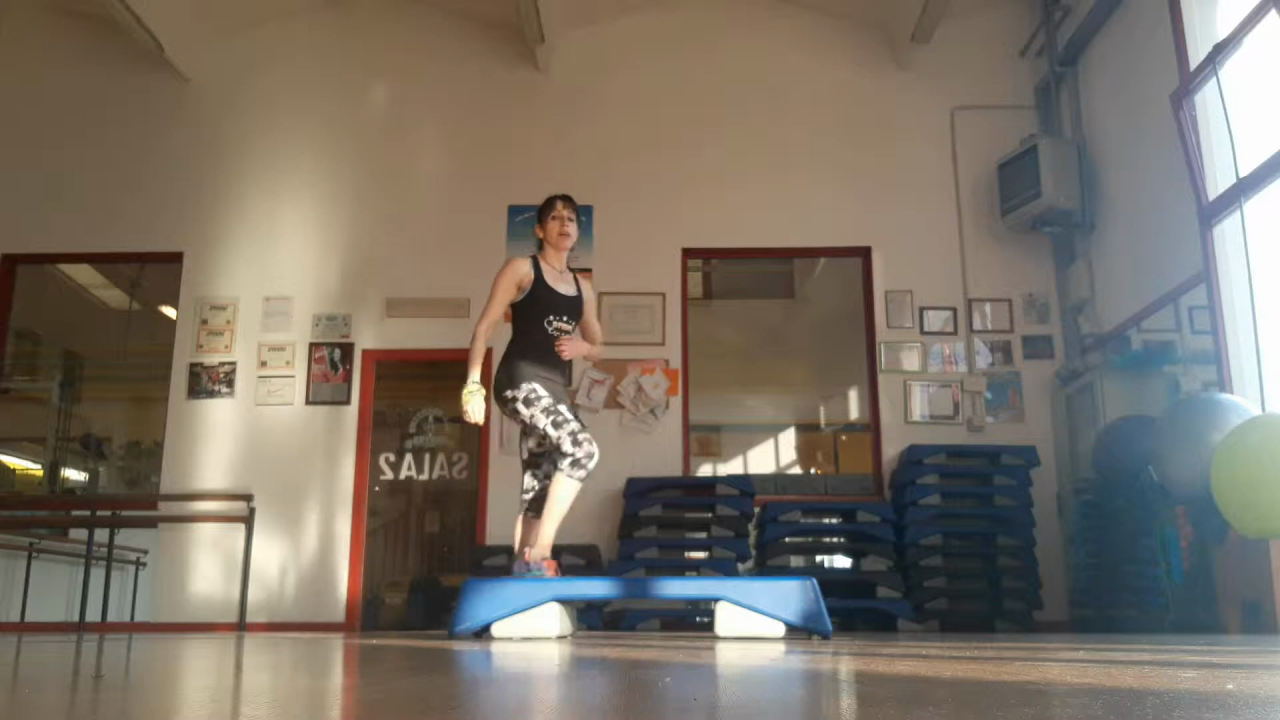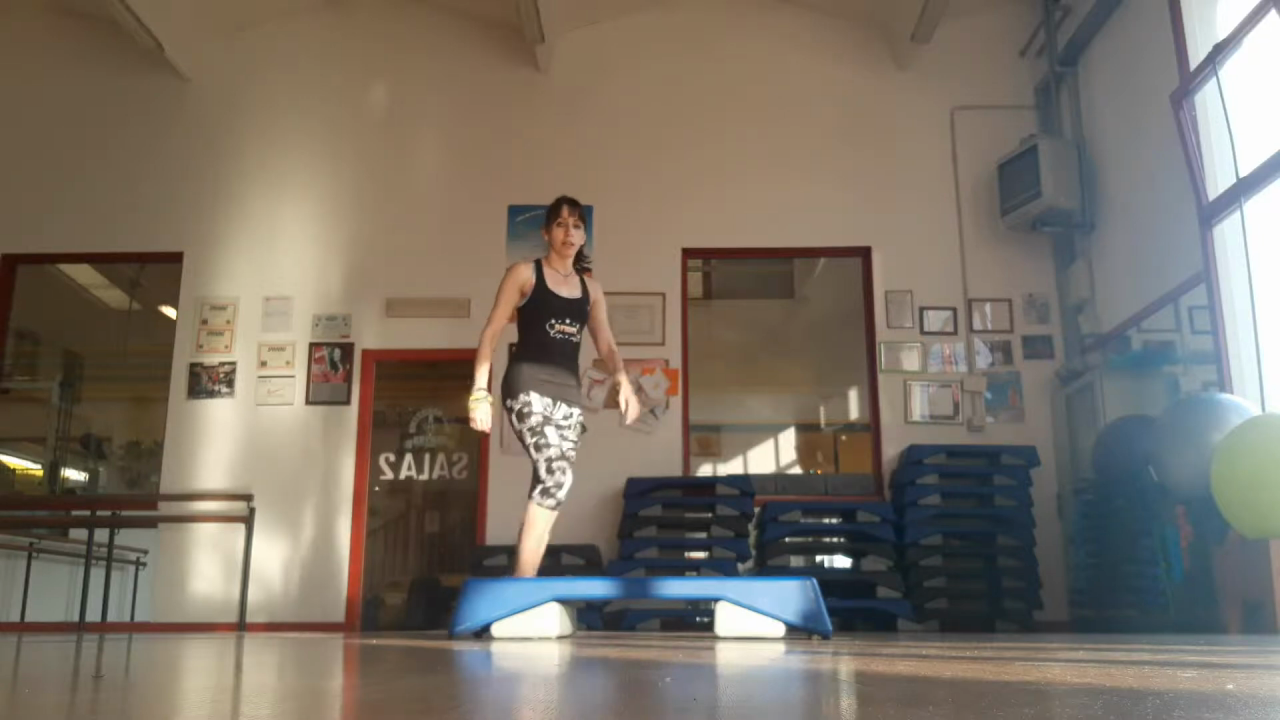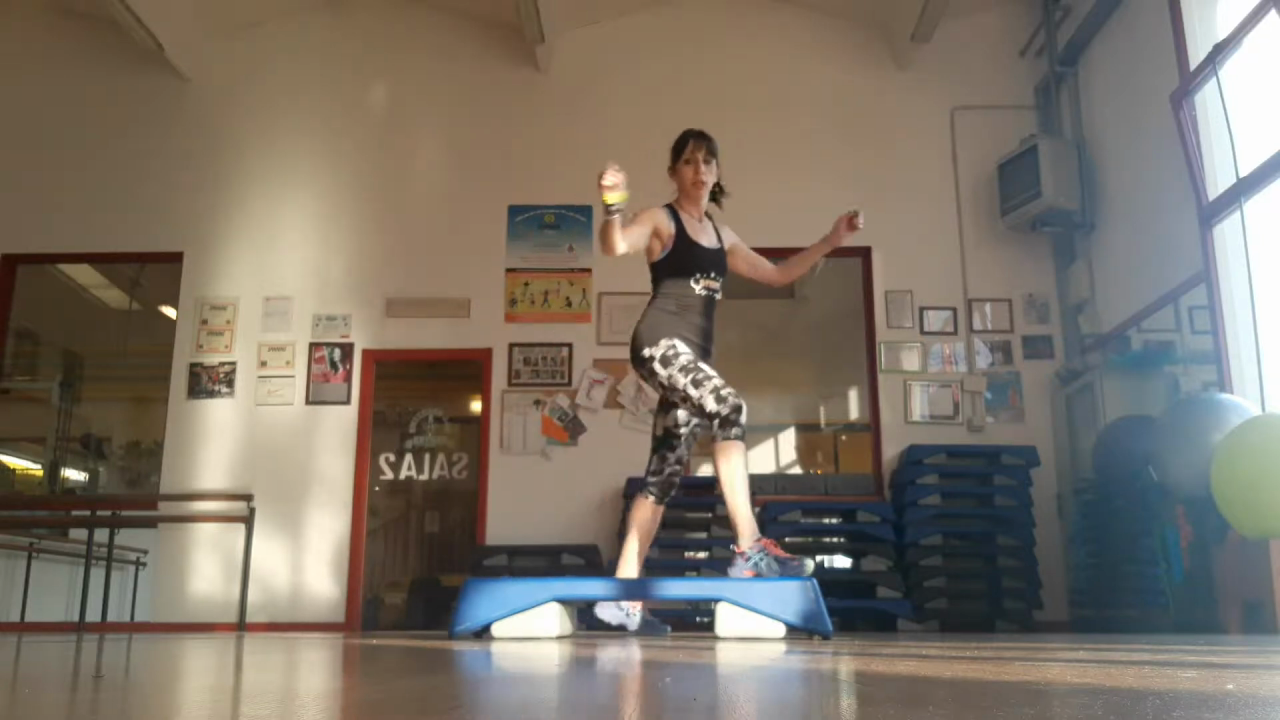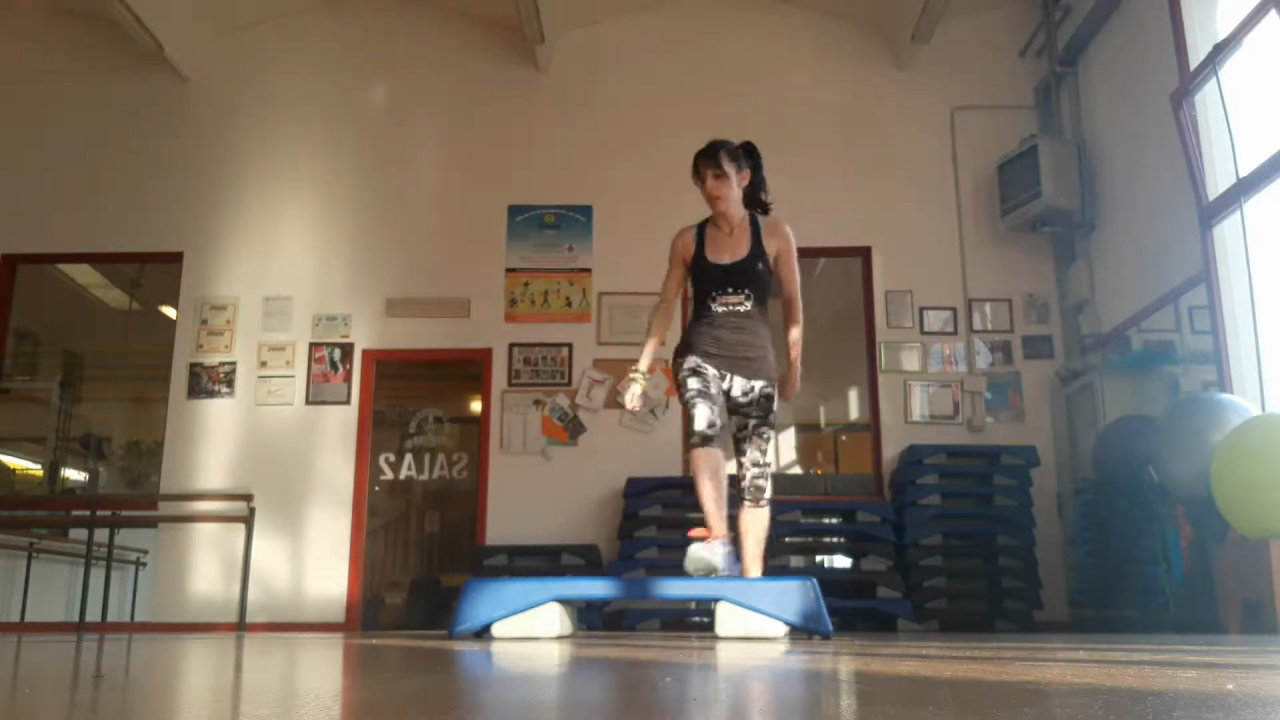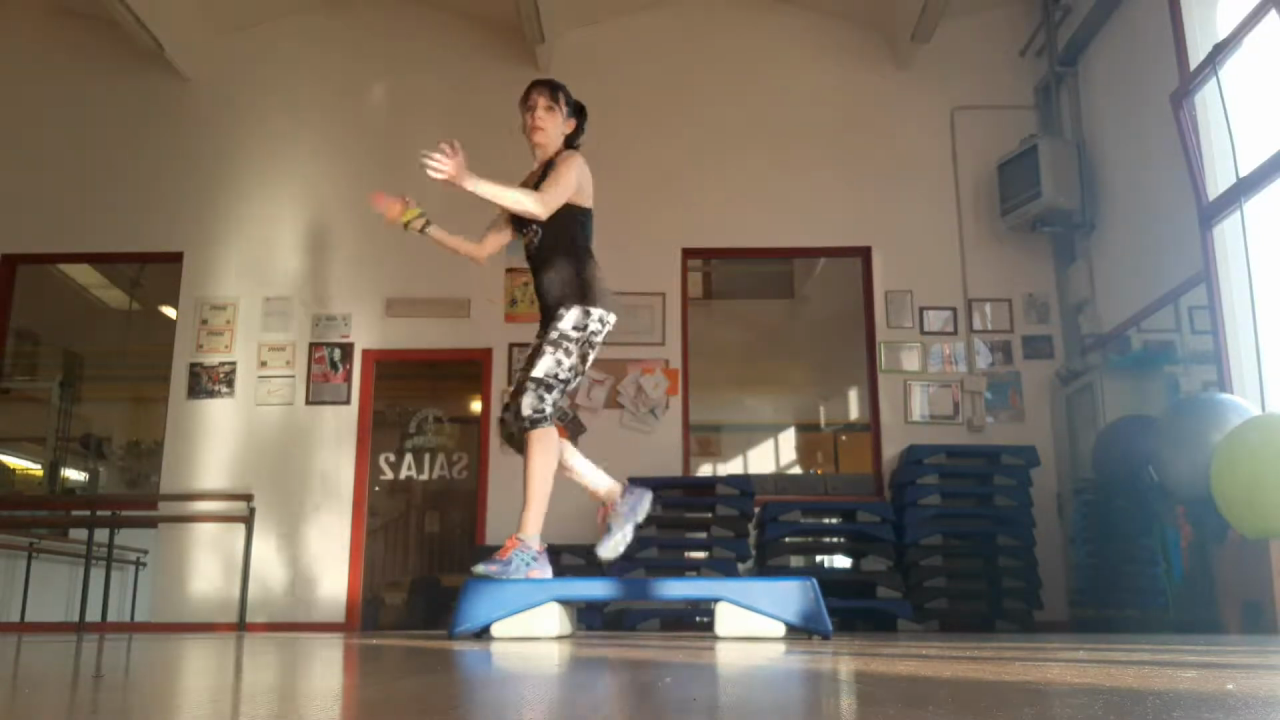
dt=1s
person 1, frame 1
left shoulder: (583, 287)
right shoulder: (521, 268)
left elbow: (597, 348)
right elbow: (484, 327)
left wrist: (581, 347)
right wrist: (473, 385)
left hip: (557, 390)
right hip: (520, 380)
left knee: (539, 492)
right knee: (583, 450)
right ankle: (536, 555)
person 1, frame 2
left shoulder: (590, 287)
right shoulder: (524, 274)
left elbow: (606, 347)
right elbow: (490, 334)
left wrist: (624, 383)
right wrist: (480, 392)
left hip: (568, 394)
right hip: (527, 386)
left knee: (549, 491)
right knee: (555, 475)
right ankle: (522, 580)
person 1, frame 3
left shoulder: (722, 236)
right shoulder: (659, 219)
left elbow: (777, 274)
right elbow: (615, 245)
left wrist: (830, 241)
right wrist: (612, 202)
left hip: (694, 350)
right hip: (660, 341)
left knee: (663, 474)
right knee: (730, 409)
left ankle: (622, 596)
right ankle: (750, 550)
person 1, frame 4
left shoulder: (775, 234)
right shoulder: (687, 240)
left elbow: (792, 305)
right elbow: (666, 308)
left wrist: (792, 366)
right wrist: (640, 370)
left hip: (753, 364)
right hip: (700, 356)
left knee: (756, 477)
right knee: (705, 426)
left ankle: (752, 582)
right ankle: (717, 540)
person 1, frame 5
left shoulder: (572, 164)
right shoulder: (527, 187)
left elbow: (542, 205)
right elbow: (482, 250)
left wrist: (468, 180)
right wrist: (417, 222)
left hip: (581, 308)
right hip: (558, 315)
left knee: (534, 406)
right knee: (517, 423)
left ankle: (529, 548)
right ankle: (619, 497)
